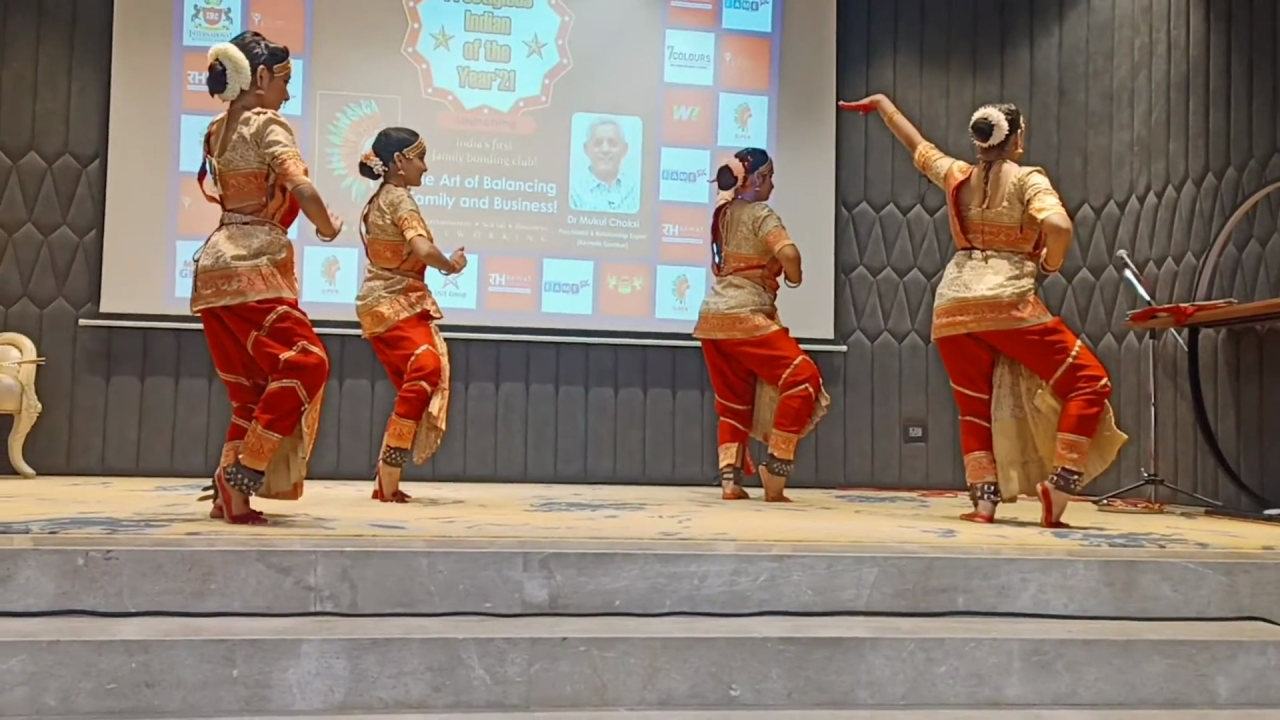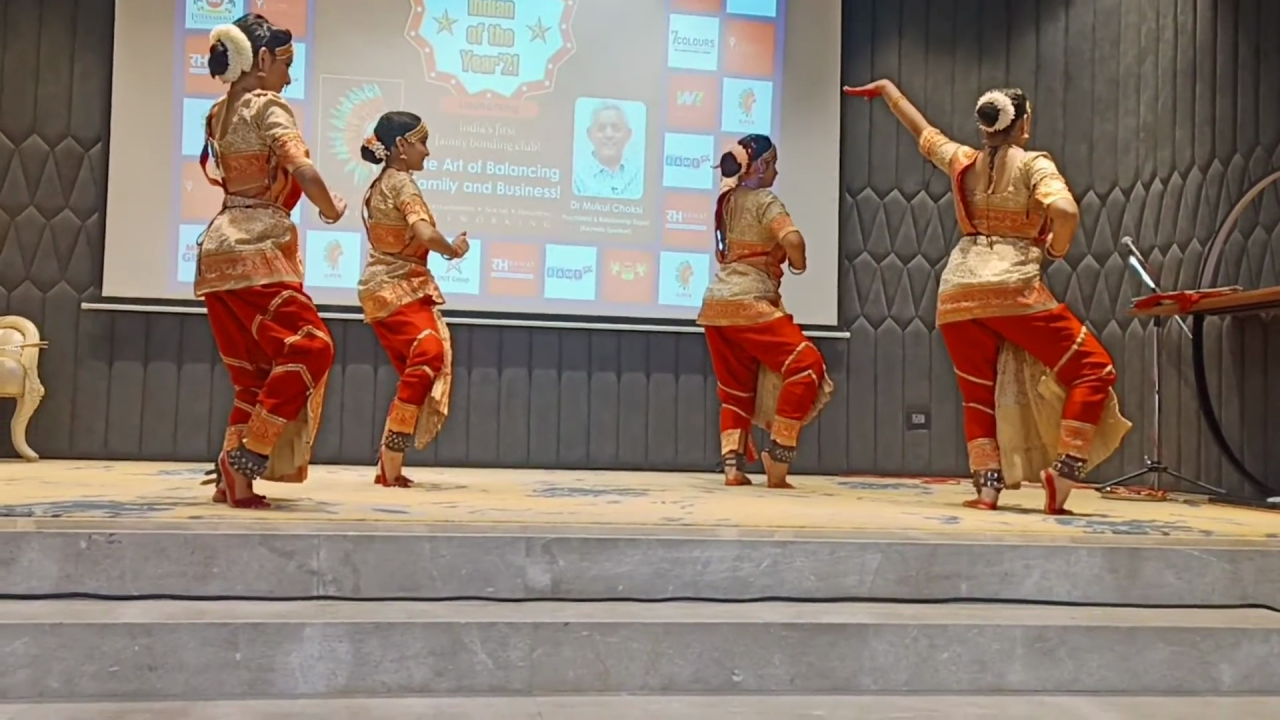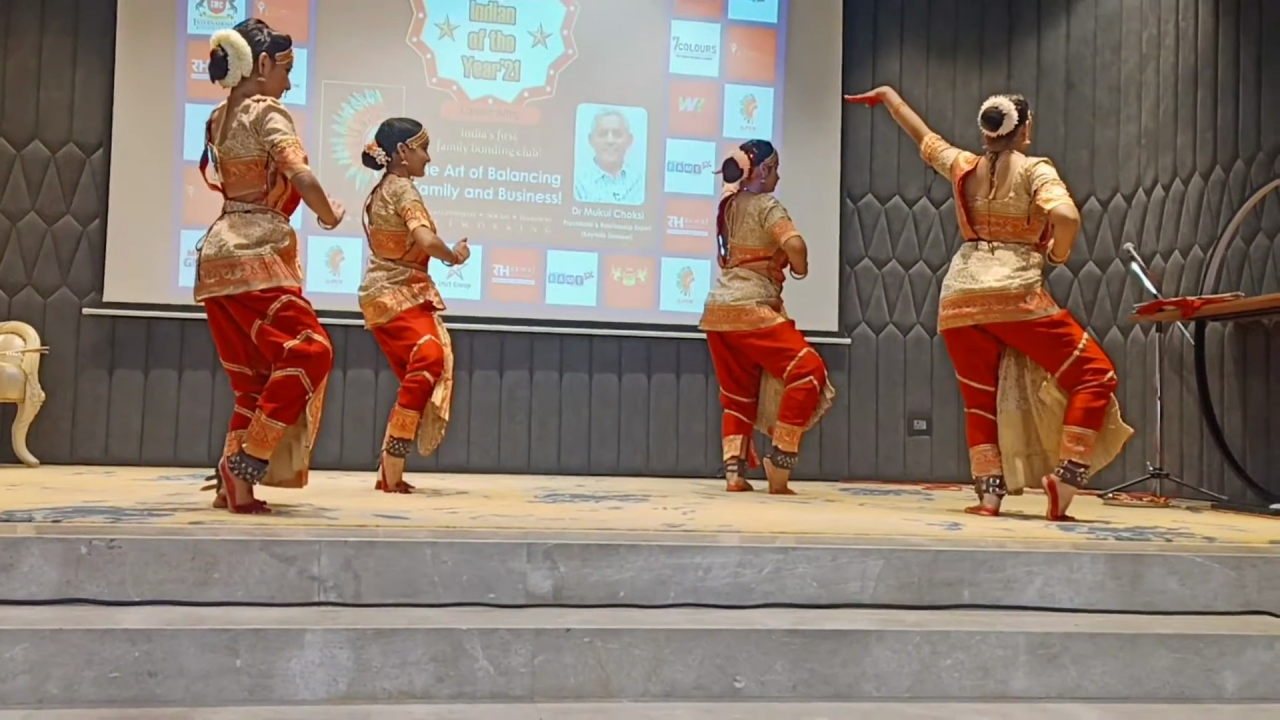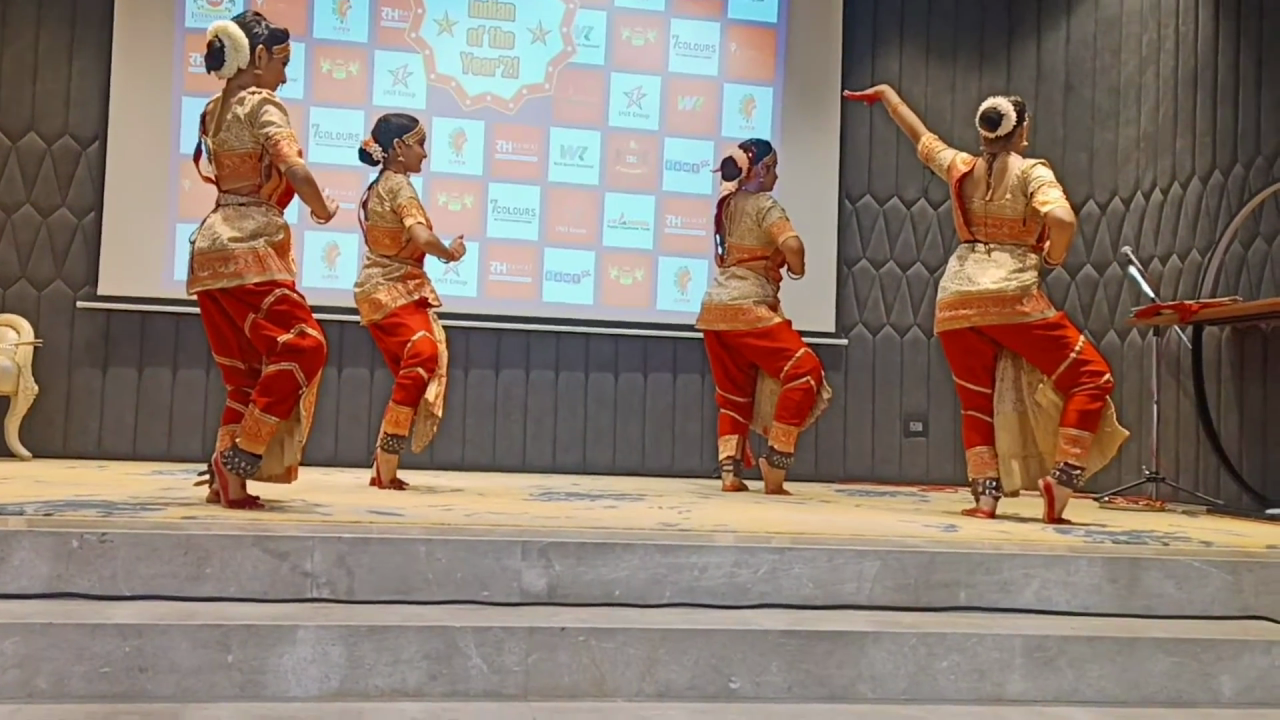
dt=0.5s
person 1, frame 1
left shoulder: (218, 130)
right shoulder: (267, 124)
right elbow: (302, 189)
right wrist: (328, 227)
left hip: (216, 267)
right hip: (252, 267)
left knee: (253, 387)
right knee: (305, 365)
left ankle: (230, 491)
right ankle: (239, 478)
person 1, frame 2
left shoulder: (220, 112)
right shoulder: (268, 106)
right elbow: (303, 170)
right wrist: (331, 209)
left hip: (220, 249)
right hip: (256, 251)
left knee: (255, 371)
right knee: (310, 348)
left ankle: (233, 478)
right ankle: (243, 461)
person 1, frame 3
left shoulder: (220, 117)
right shoulder: (267, 111)
right elbow: (300, 176)
right wrist: (330, 215)
left hip: (220, 255)
right hip: (255, 255)
left knee: (255, 376)
right knee: (309, 353)
left ankle: (235, 482)
right ankle: (244, 466)
person 1, frame 4
left shoulder: (215, 110)
right shoulder: (262, 104)
right elbow: (295, 170)
right wrist: (324, 210)
left hip: (213, 247)
right hip: (249, 248)
left knee: (247, 370)
right knee: (303, 347)
left ankle: (227, 478)
right ankle: (237, 461)
person 2, frame 1
left shoulder: (955, 175)
right shoulder: (1027, 179)
left elbow: (915, 143)
right elbow: (1059, 226)
left wrist: (881, 102)
right wrist: (1051, 263)
left hip: (952, 307)
right hip: (1008, 303)
left knee: (975, 407)
right knee: (1089, 383)
left ankle: (983, 501)
right ankle: (1059, 483)
person 2, frame 2
left shoulder: (961, 161)
right shoulder: (1034, 164)
left elbow: (920, 128)
right elbow: (1065, 211)
left wrist: (886, 87)
right wrist: (1056, 248)
left hip: (957, 293)
right hip: (1013, 289)
left knee: (978, 394)
right knee: (1093, 370)
left ankle: (987, 488)
right ankle: (1063, 470)
person 2, frame 3
left shoulder: (962, 166)
right shoulder: (1035, 170)
left elbow: (921, 134)
right elbow: (1066, 216)
left wrist: (886, 94)
right wrist: (1058, 254)
left hip: (959, 298)
right hip: (1015, 294)
left knee: (981, 399)
right knee: (1095, 376)
left ankle: (989, 494)
right ankle: (1066, 476)
person 2, frame 4
left shoulder: (959, 167)
right shoulder: (1031, 172)
left elbow: (918, 133)
right elbow: (1062, 220)
left wrist: (885, 93)
right wrist: (1053, 257)
left hip: (956, 300)
right hip: (1011, 297)
left knee: (977, 402)
right knee: (1091, 379)
left ankle: (985, 496)
right ankle: (1060, 478)
person 3, frame 1
left shoulder: (377, 200)
right shoulder: (400, 199)
right elbow: (424, 250)
right wrist: (451, 265)
left hip: (381, 304)
right hip: (396, 305)
left knee: (416, 381)
right knee: (425, 370)
left ankle: (387, 478)
right ankle: (388, 475)
person 3, frame 2
left shoulder: (379, 185)
right shoulder: (402, 183)
right elbow: (427, 234)
right wrist: (453, 250)
left hip: (384, 289)
right hip: (399, 290)
left knee: (417, 368)
right knee: (428, 354)
left ankle: (390, 463)
right ankle: (391, 461)
person 3, frame 3
left shoulder: (379, 190)
right shoulder: (403, 189)
right elbow: (427, 241)
left wrist: (447, 253)
right wrist: (454, 256)
left hip: (385, 295)
right hip: (399, 295)
left knee: (419, 372)
right knee: (428, 359)
left ankle: (391, 469)
right ankle: (392, 467)
person 3, frame 4
left shoulder: (377, 187)
right shoulder: (399, 186)
right elbow: (423, 237)
right wrist: (450, 253)
left hip: (382, 291)
right hip: (394, 292)
left knee: (418, 366)
right knee: (423, 356)
left ankle: (384, 466)
right ankle: (385, 465)
person 4, frame 1
left shoulder: (724, 213)
right shoulder: (760, 213)
right elbow: (788, 253)
right wrist: (794, 276)
left hip: (713, 317)
right hip: (746, 316)
left knee: (734, 401)
right knee: (803, 379)
left ankle: (730, 481)
right ankle: (775, 475)
person 4, frame 2
left shoulder: (728, 200)
right shoulder: (764, 200)
right elbow: (792, 239)
right wrist: (798, 263)
left hip: (717, 303)
right hip: (750, 303)
left knee: (736, 387)
right knee: (807, 366)
left ankle: (733, 467)
right ankle: (777, 462)
person 4, frame 3
left shoulder: (730, 205)
right shoulder: (766, 204)
right elbow: (794, 244)
right wrist: (800, 267)
left hip: (718, 308)
right hip: (751, 308)
left knee: (738, 393)
right knee: (808, 371)
left ankle: (734, 473)
right ankle: (778, 469)
person 4, frame 4
left shoulder: (729, 204)
right shoulder: (765, 205)
right elbow: (792, 244)
right wrist: (798, 267)
left hip: (715, 307)
right hip: (749, 307)
left knee: (734, 393)
right knee: (805, 372)
left ankle: (730, 473)
right ankle: (774, 470)
